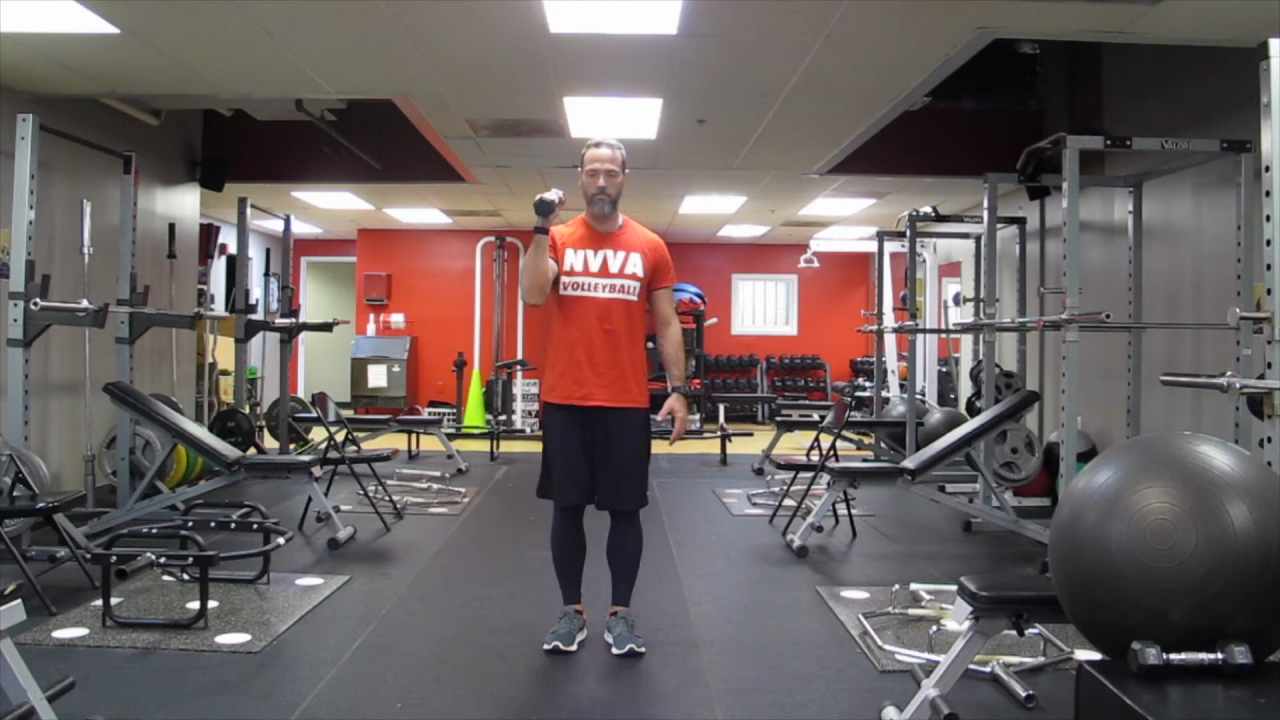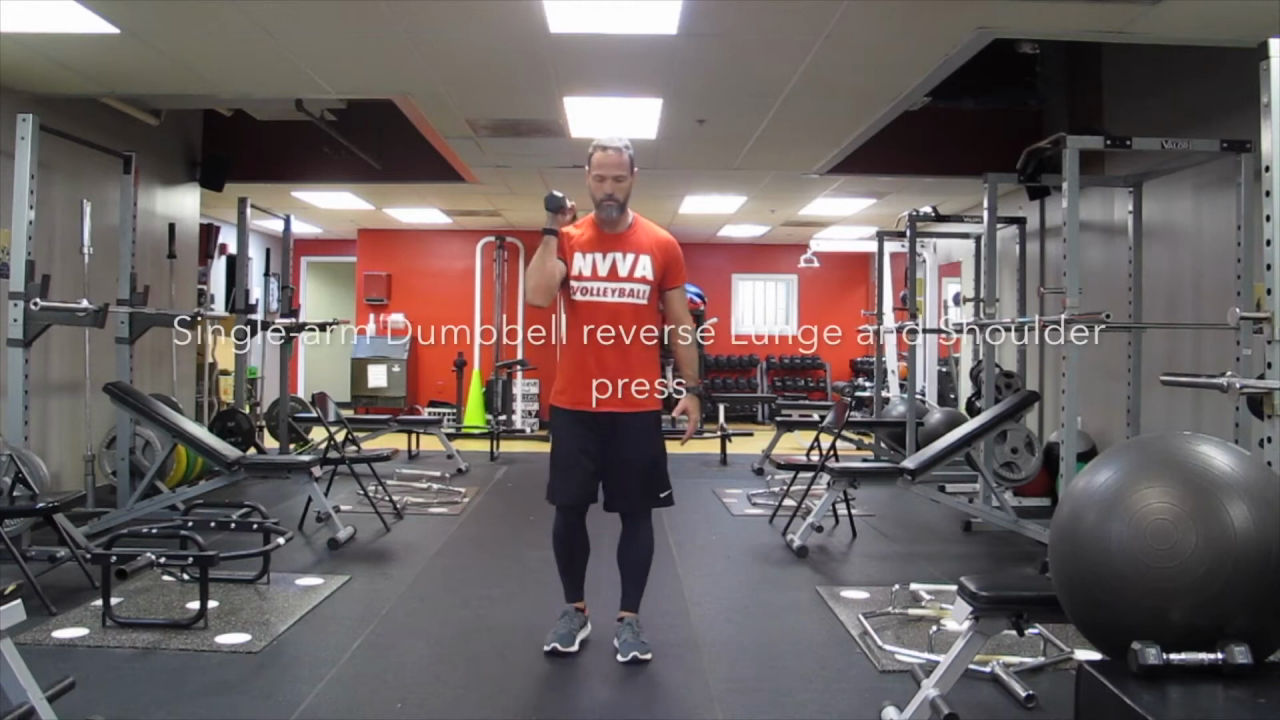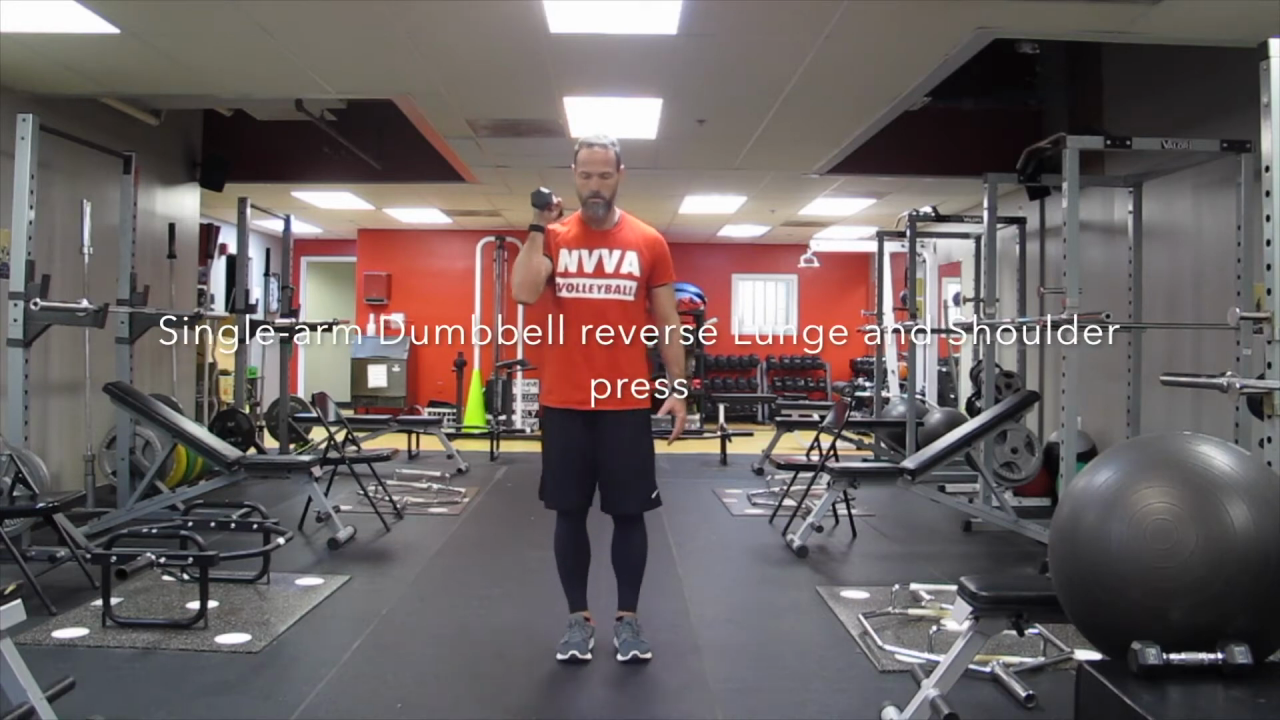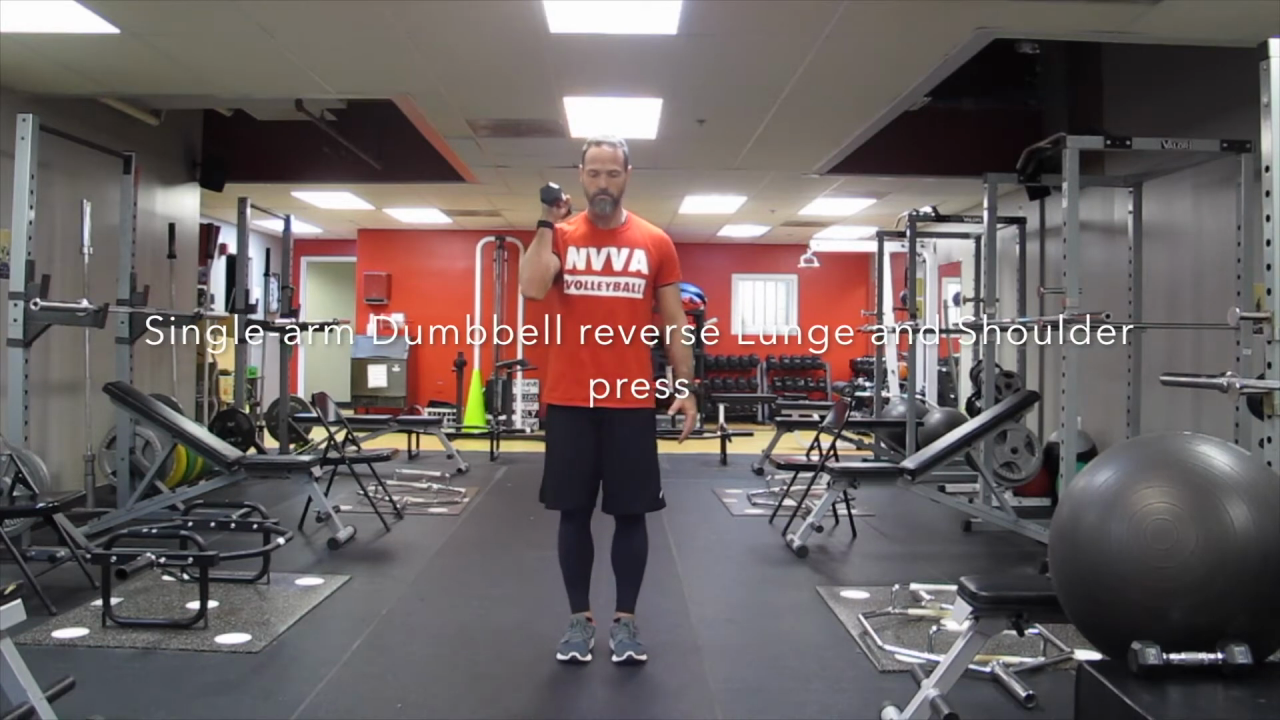
dt=0.7s
person 1, frame 1
left shoulder: (649, 247)
right shoulder: (556, 239)
left elbow: (667, 324)
right elbow: (532, 296)
left wrist: (678, 389)
right wrist: (543, 228)
left hip: (625, 401)
right hip: (565, 399)
left knee: (624, 509)
right knee: (567, 505)
left ankle: (620, 612)
right ankle: (572, 611)
person 1, frame 2
left shoulder: (661, 245)
right shoulder: (566, 239)
left elbow: (679, 322)
right elbow: (537, 297)
left wrist: (691, 389)
right wrist: (552, 230)
left hip: (637, 404)
right hip: (574, 402)
left knee: (636, 512)
right knee: (569, 508)
left ankle: (628, 619)
right ankle: (574, 609)
person 1, frame 3
left shoulder: (648, 243)
right shoulder: (552, 237)
left elbow: (667, 322)
right elbow: (523, 293)
left wrist: (678, 389)
right wrist: (539, 227)
left hip: (628, 403)
right hip: (565, 402)
left knee: (629, 512)
right knee: (570, 511)
left ankle: (627, 619)
right ankle: (579, 619)
person 1, frame 4
left shoulder: (655, 242)
right shoulder: (559, 236)
left elbow: (674, 321)
right elbow: (531, 289)
left wrist: (685, 388)
right wrist: (548, 224)
left hip: (632, 401)
right hip: (568, 400)
left knee: (630, 513)
right knee: (573, 512)
left ankle: (625, 619)
right ankle: (580, 619)
